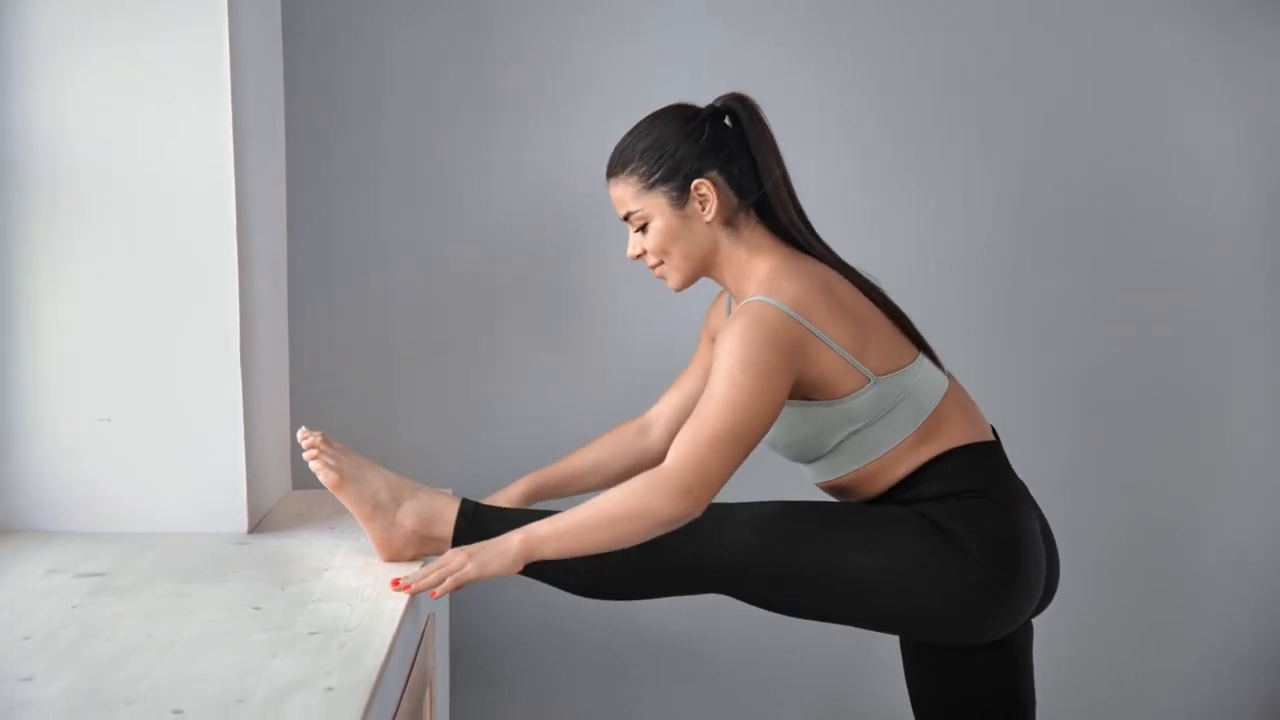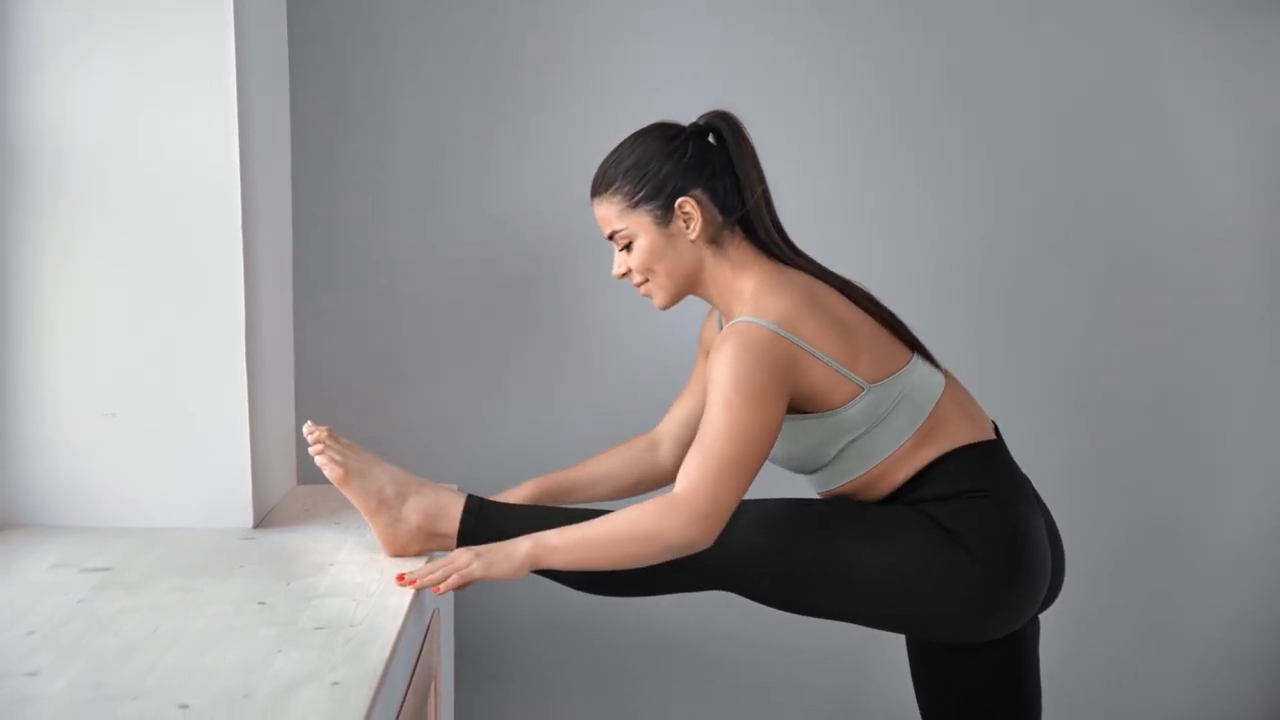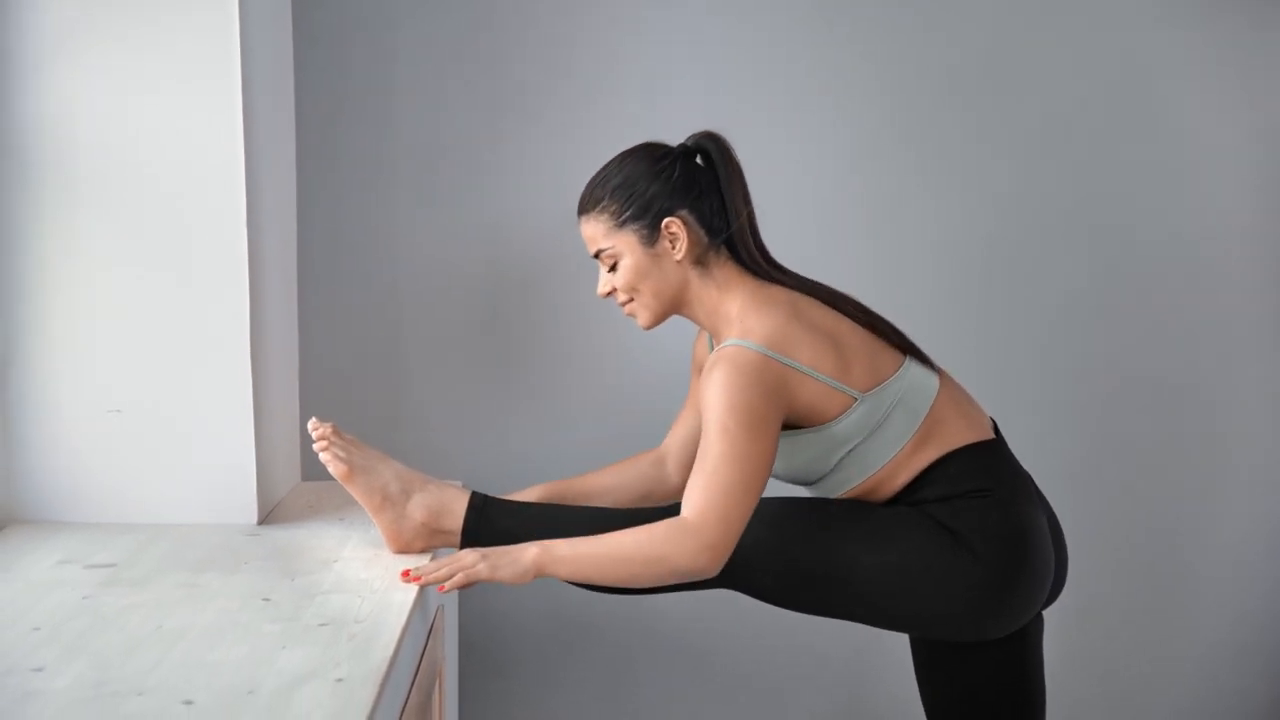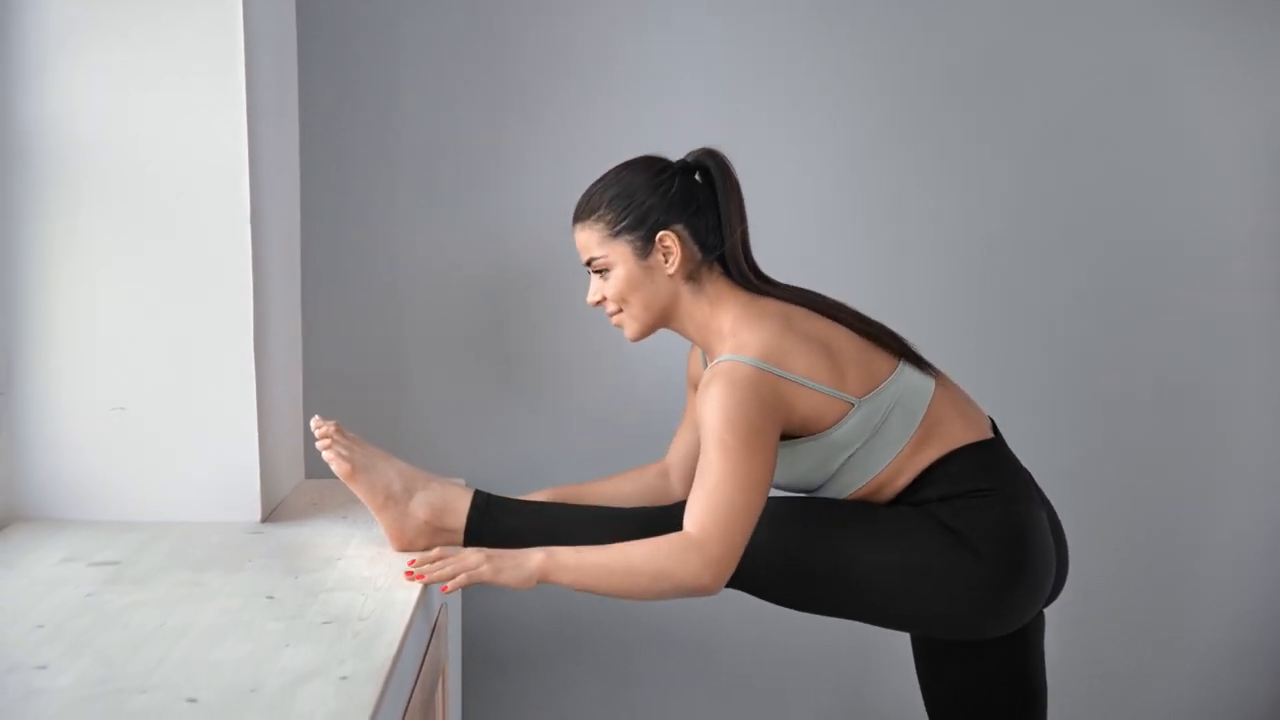
dt=0.2s
person 1, frame 1
left shoulder: (770, 318)
right shoulder: (747, 299)
left elbow: (678, 494)
right elbow: (654, 435)
left wrist: (514, 545)
right wrist: (521, 493)
left hip: (965, 546)
right hip: (977, 548)
left knee: (708, 549)
person 1, frame 2
left shoulder: (759, 335)
right shoulder: (743, 310)
left elbow: (692, 520)
right elbow: (663, 452)
left wrist: (522, 550)
right wrist: (526, 497)
left hip: (971, 546)
right hip: (985, 546)
left knee: (722, 547)
person 1, frame 3
left shoulder: (749, 355)
right shoulder: (733, 324)
left elbow: (700, 545)
right elbow: (672, 468)
left wrist: (529, 556)
right wrist: (531, 503)
left hip: (974, 547)
right hip: (988, 545)
left knee: (728, 538)
person 1, frame 4
left shoulder: (744, 368)
right shoulder: (724, 336)
left elbow: (703, 561)
right elbow: (675, 480)
left wrist: (533, 560)
right wrist: (536, 506)
left hip: (976, 546)
right hip: (988, 543)
left knee: (720, 538)
